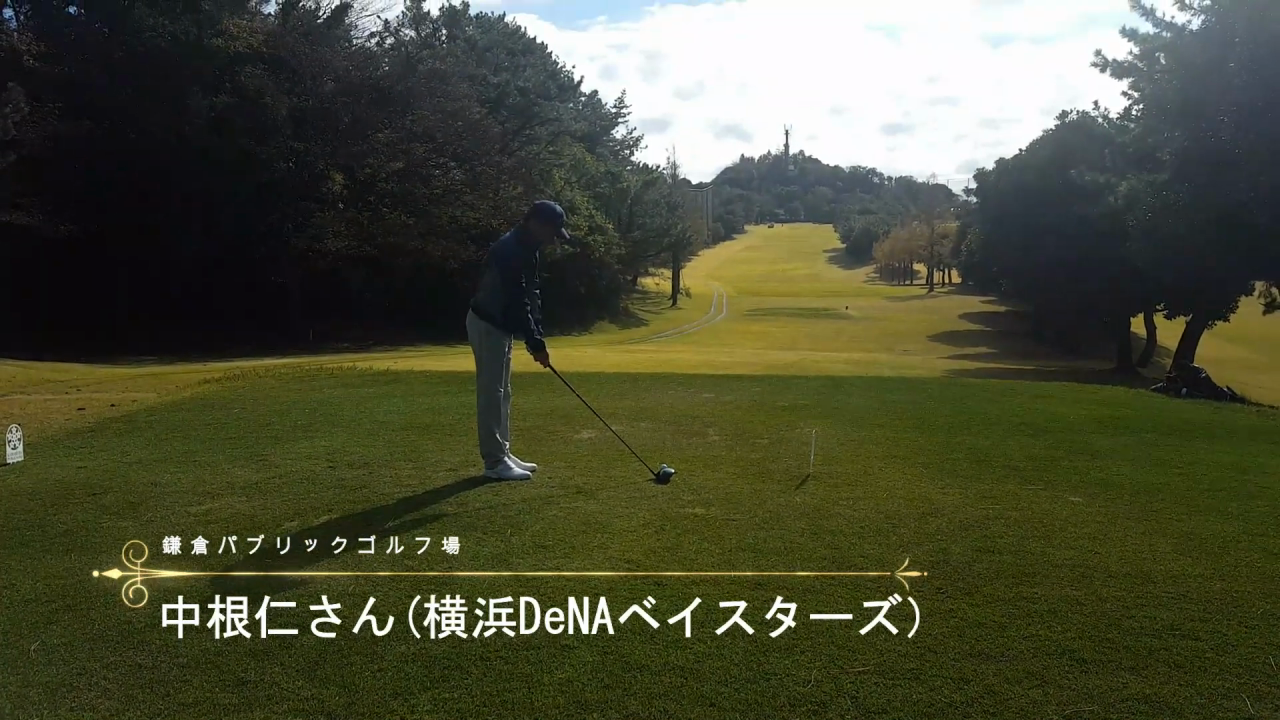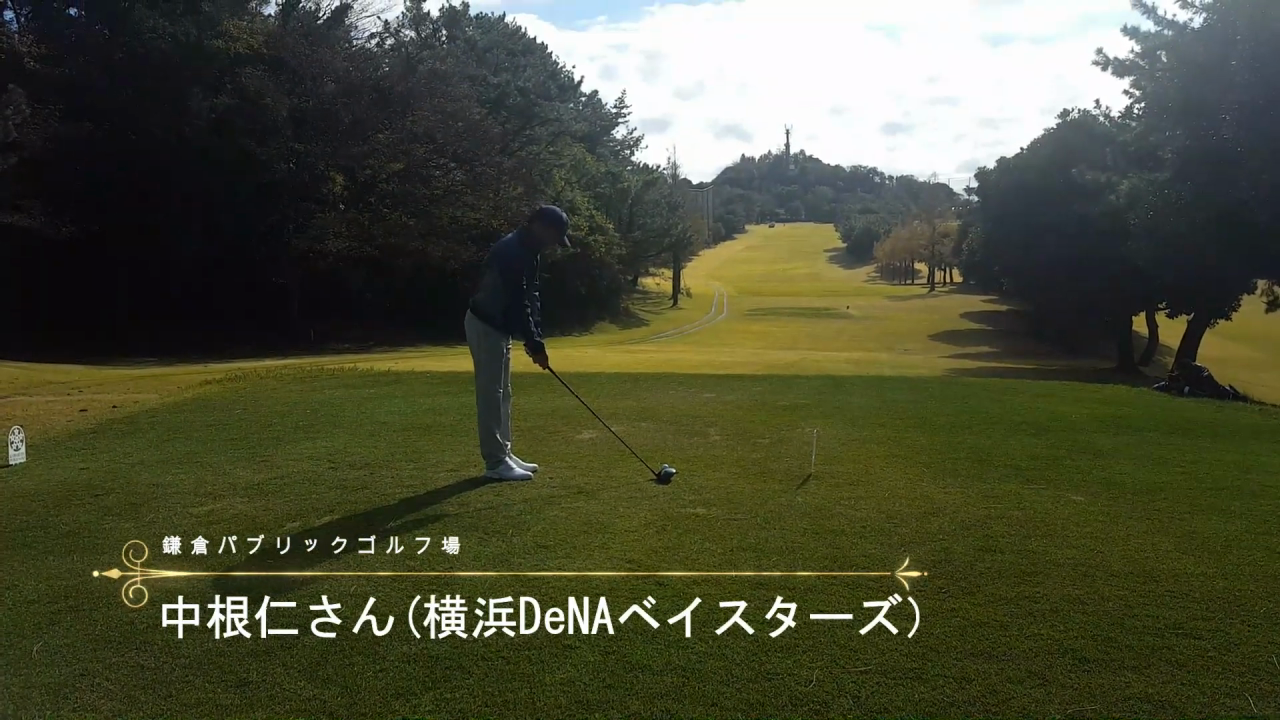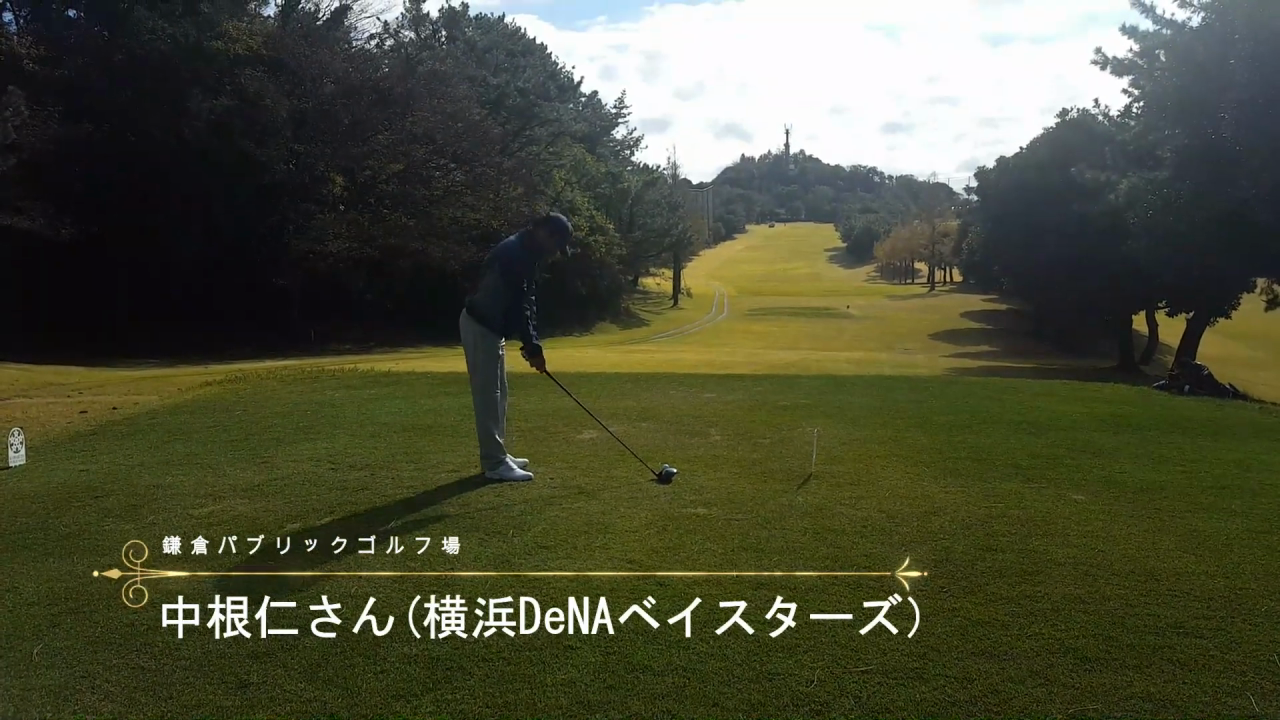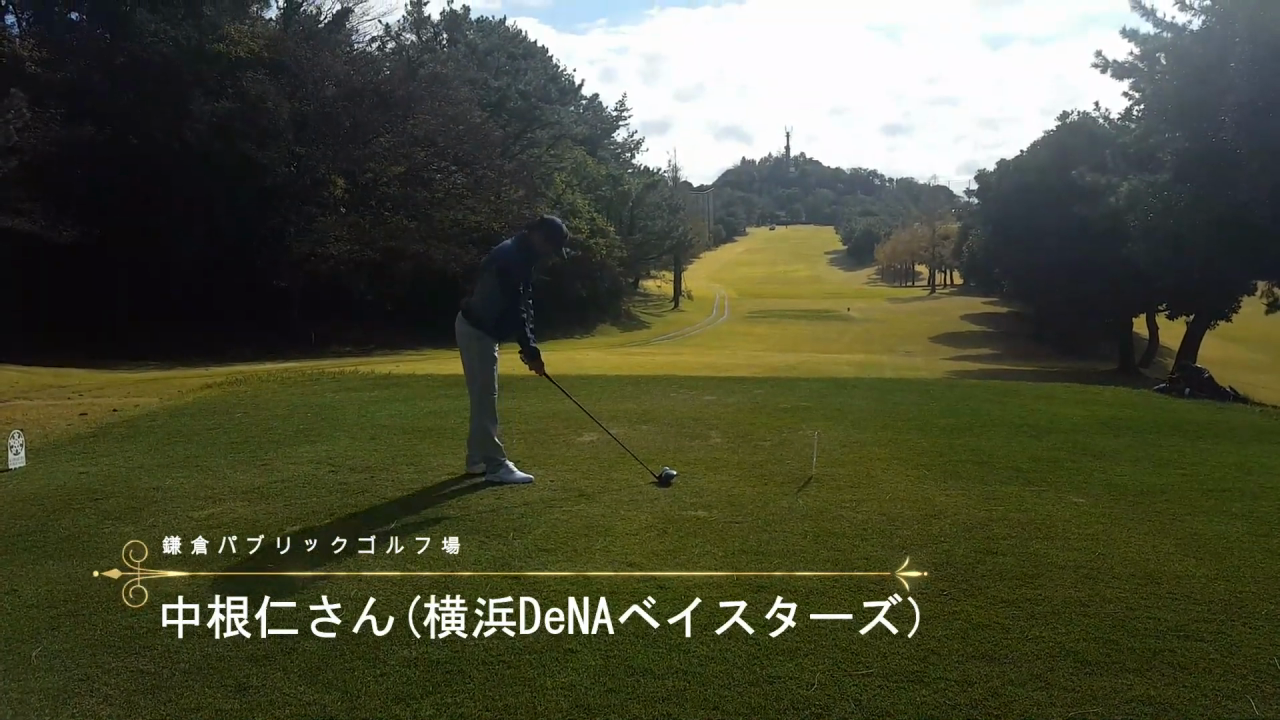
dt=0.3s
person 1, frame 1
left shoulder: (528, 249)
right shoulder: (509, 250)
left elbow: (531, 295)
right elbow: (517, 301)
left wrist: (537, 336)
right wrist: (535, 342)
left hip: (501, 326)
right hip: (487, 325)
left knee: (501, 393)
right knee: (491, 393)
left ankle: (503, 454)
right ankle: (495, 462)
person 1, frame 2
left shoulder: (528, 251)
right shoulder: (510, 251)
left elbow: (530, 297)
right elbow: (517, 303)
left wrist: (535, 338)
right wrist: (535, 343)
left hip: (499, 326)
right hip: (485, 326)
left knee: (502, 394)
right knee: (491, 394)
left ankle: (504, 455)
right ankle: (495, 462)
person 1, frame 3
left shoulder: (527, 254)
right shoulder: (513, 254)
left elbow: (526, 301)
right elbow: (517, 305)
left wrist: (531, 343)
right wrist: (533, 346)
left hip: (490, 327)
right hip: (480, 326)
left knee: (497, 393)
right knee: (488, 394)
left ankle: (493, 454)
right ankle: (496, 462)
person 1, frame 4
left shoulder: (521, 256)
right shoulder: (509, 257)
left elbow: (523, 305)
right elbow: (513, 309)
left wrist: (528, 346)
right wrist: (530, 349)
left hip: (485, 329)
right hip: (476, 330)
left knee: (485, 396)
right knee: (485, 397)
left ankle: (478, 459)
right ankle: (495, 465)
